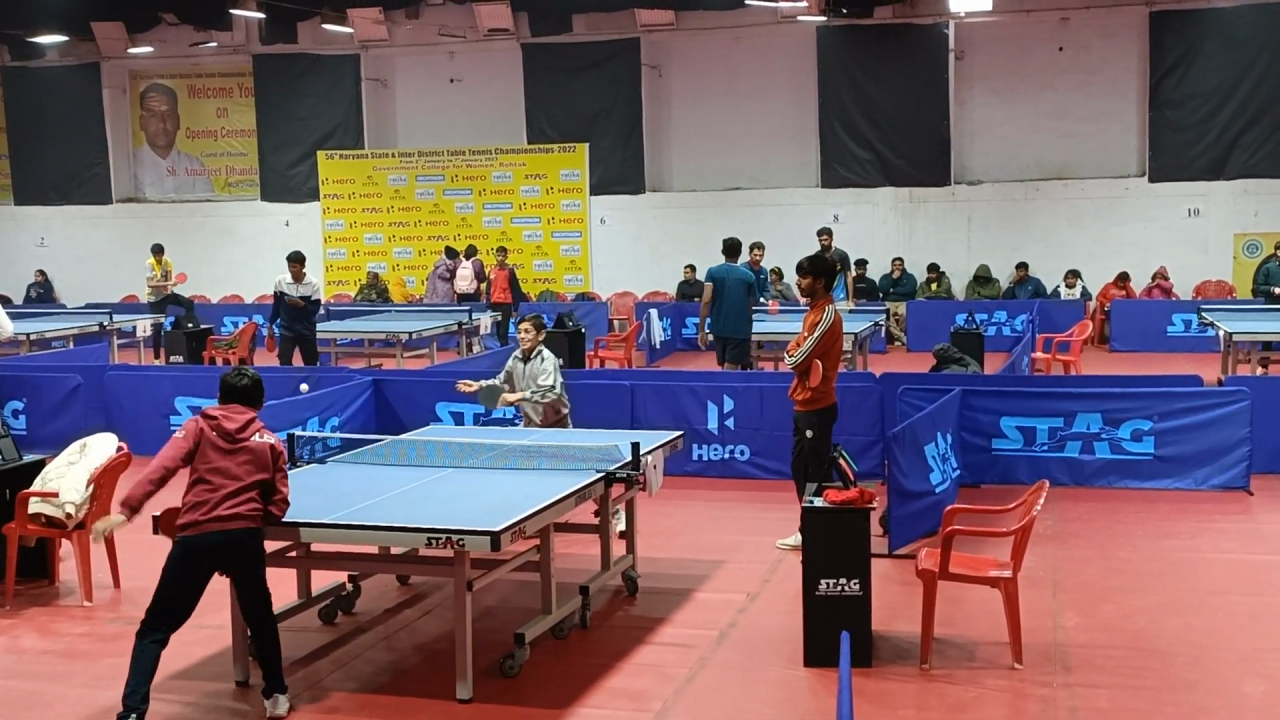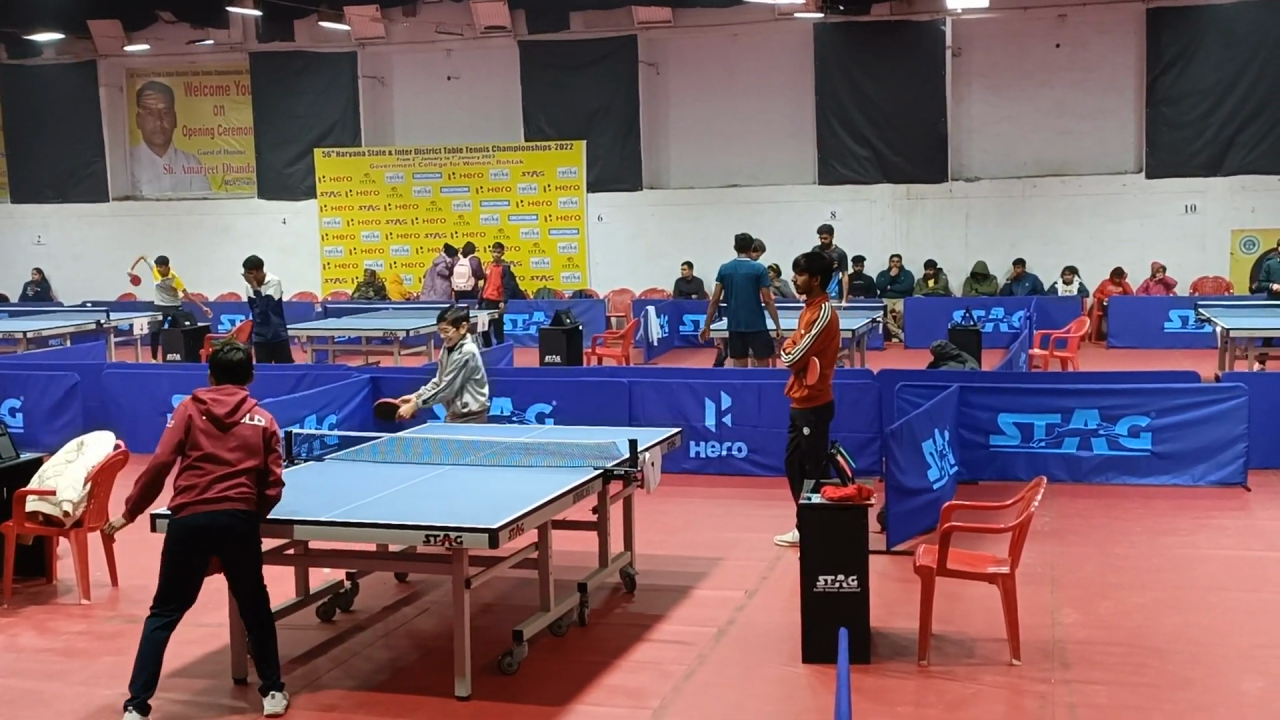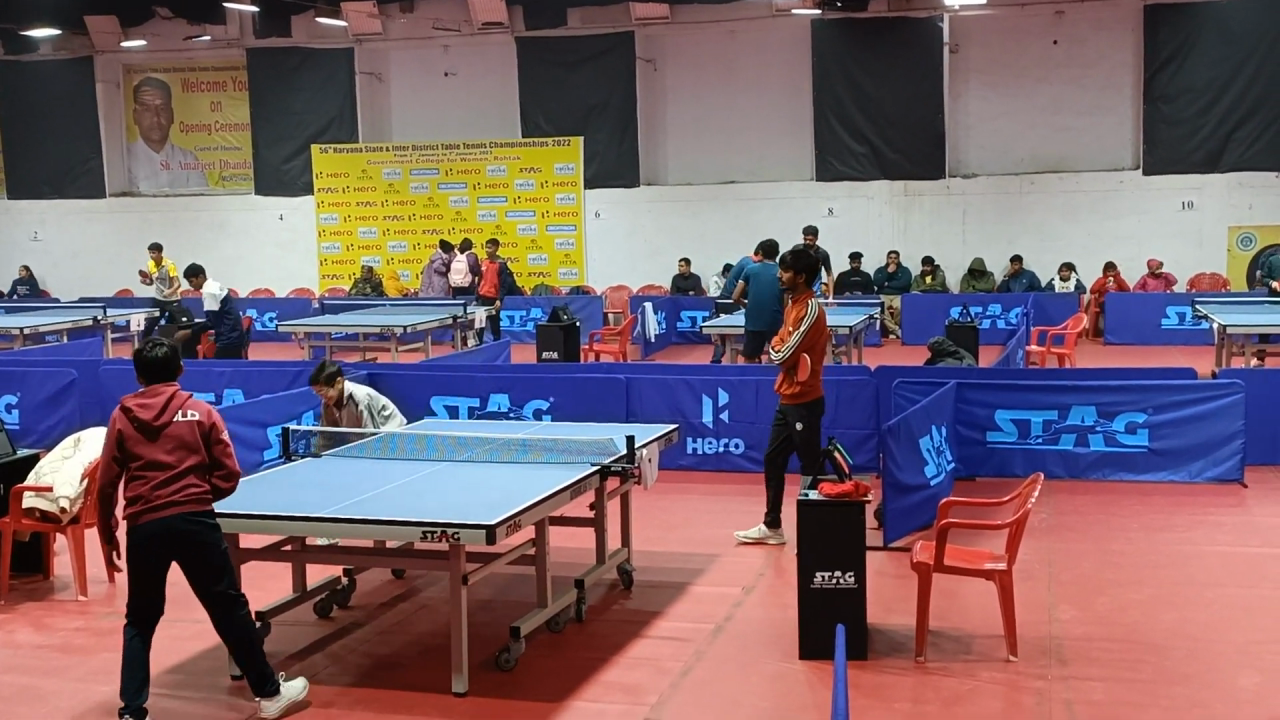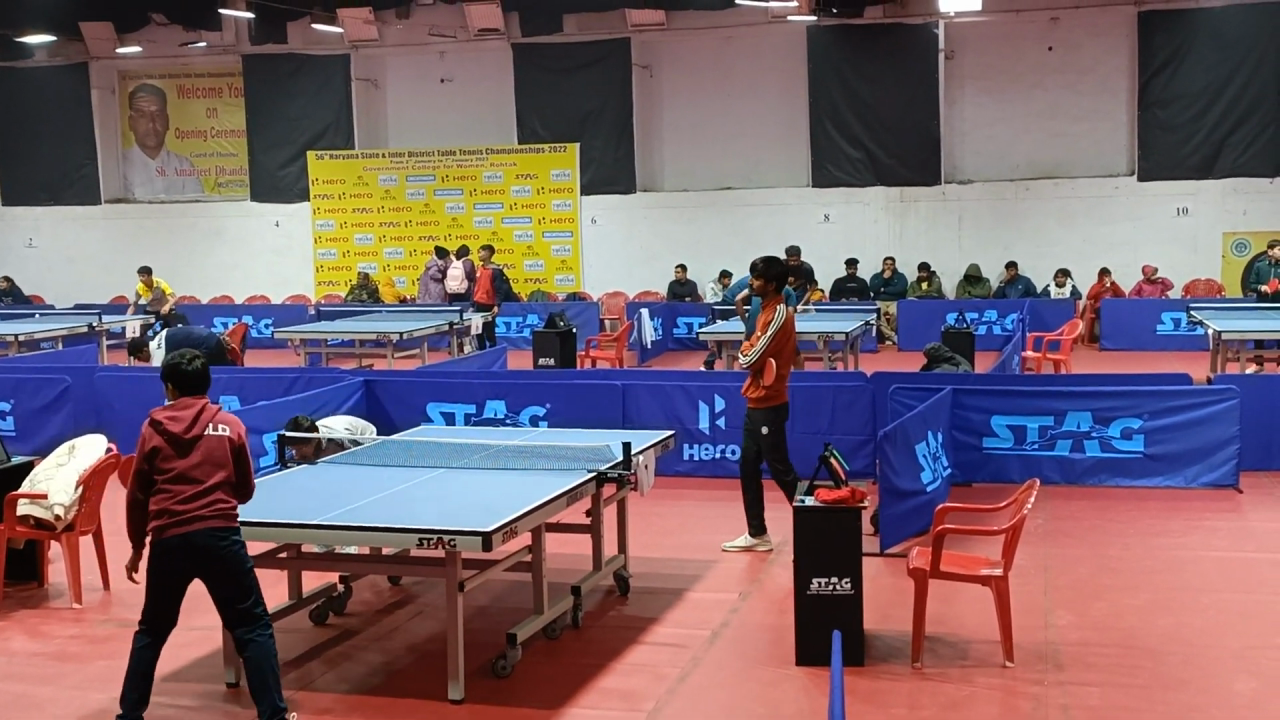
dt=0.4s
person 1, frame 1
left shoulder: (200, 427)
right shoulder: (270, 442)
left elbow: (162, 467)
right elbow: (278, 509)
left wrist: (126, 509)
left hip: (195, 537)
right hip: (245, 536)
left knee: (155, 626)
right knee: (259, 615)
person 1, frame 2
left shoulder: (190, 409)
right shoulder: (264, 420)
left elbow: (159, 465)
right elbow: (272, 489)
left wrist: (128, 514)
left hip: (189, 520)
right hip: (238, 520)
left knee: (163, 613)
right knee: (255, 606)
person 1, frame 3
left shoulder: (121, 417)
right shoulder: (201, 412)
left elbow: (106, 486)
right elbow: (228, 478)
left wrist: (108, 537)
left hip: (144, 528)
right hip: (195, 522)
left knee: (140, 621)
right knee: (230, 607)
person 1, frame 4
left shoulder: (152, 429)
right shoulder: (230, 426)
left elbow: (136, 497)
right elbow: (245, 491)
left wrist: (136, 547)
left hip: (168, 542)
right hip: (219, 537)
left knee: (152, 631)
right knee: (254, 629)
person 2, frame 1
left shoulder: (827, 316)
right shoulder: (813, 311)
left elbow: (796, 361)
right elbow: (796, 352)
left wrist: (792, 353)
right wrist: (795, 352)
left hip: (816, 406)
right hip: (805, 404)
left knee: (816, 473)
right knee: (801, 469)
person 2, frame 2
left shoulder: (823, 313)
right shoulder: (809, 309)
left elbow: (793, 358)
right elbow: (793, 350)
left wrist: (787, 350)
right wrist: (791, 349)
left hip: (813, 404)
right hip: (800, 402)
left knee: (814, 470)
right knee: (794, 466)
person 2, frame 3
left shoulder: (810, 310)
right shoulder: (793, 305)
left elbow: (783, 355)
right elbow: (780, 346)
left wrist: (776, 346)
right wrist: (778, 347)
left hip: (804, 401)
right hip: (787, 399)
left knee: (811, 467)
right knee: (773, 460)
right ankle: (772, 526)
person 2, frame 4
left shoulder: (779, 315)
right shoulder: (767, 310)
left elbow: (749, 359)
left wrist: (746, 350)
right wrist: (750, 351)
left hip: (769, 405)
right hip: (758, 403)
left knee: (780, 469)
right knee: (748, 467)
right ankle: (757, 533)
